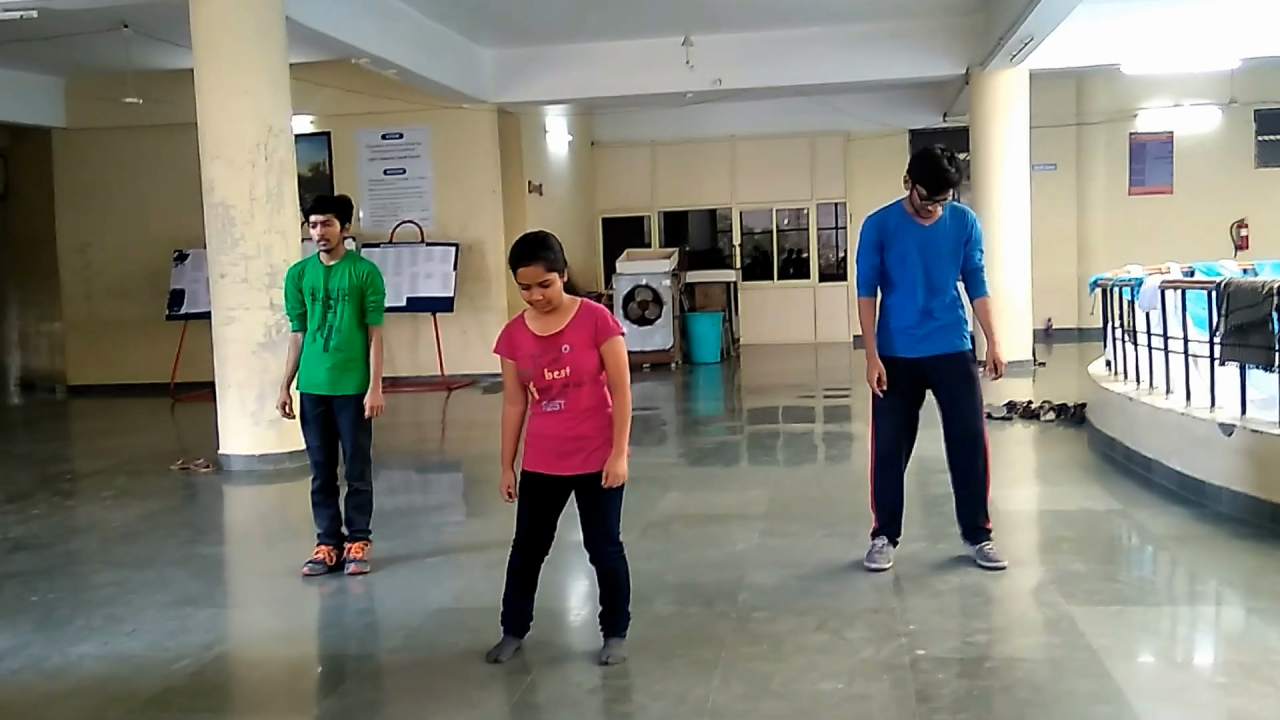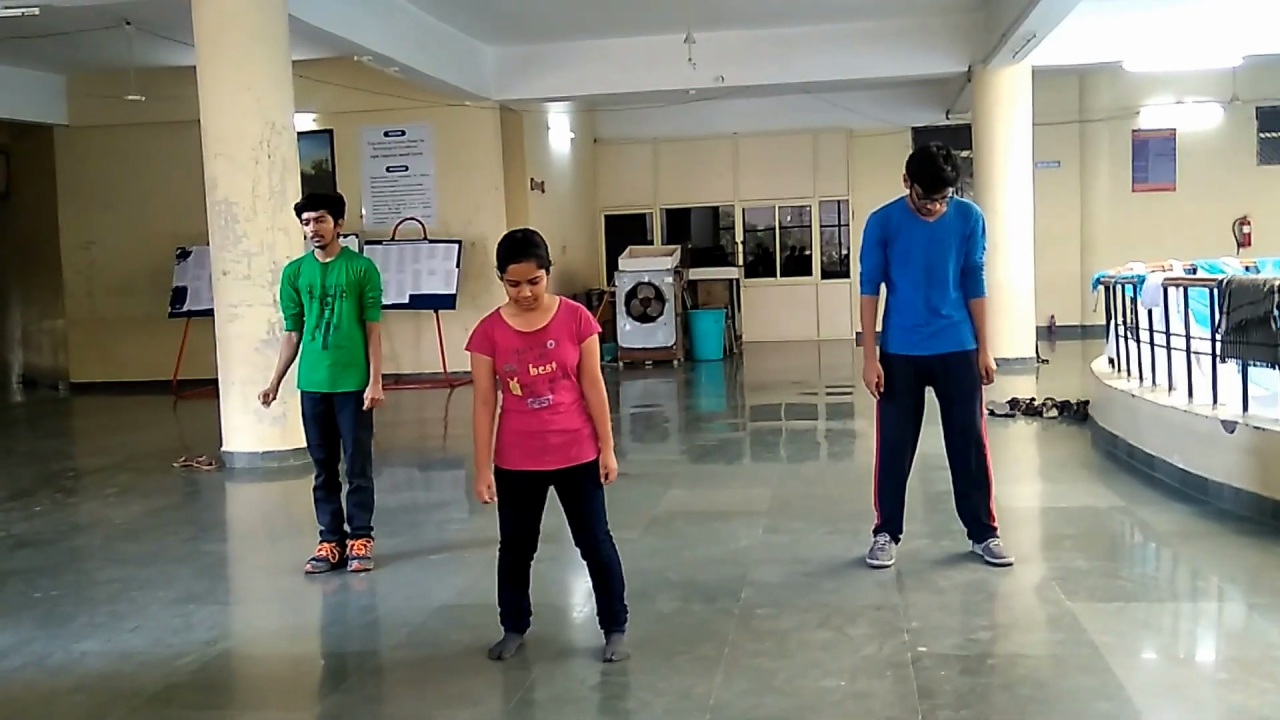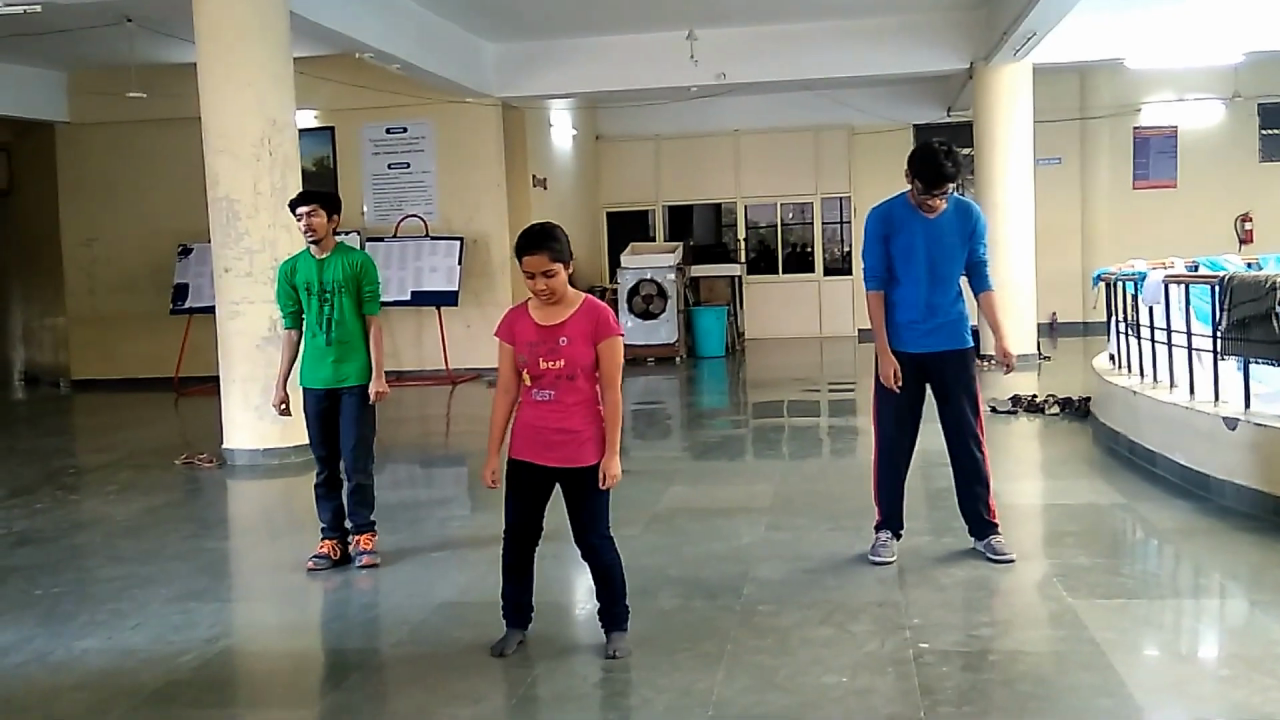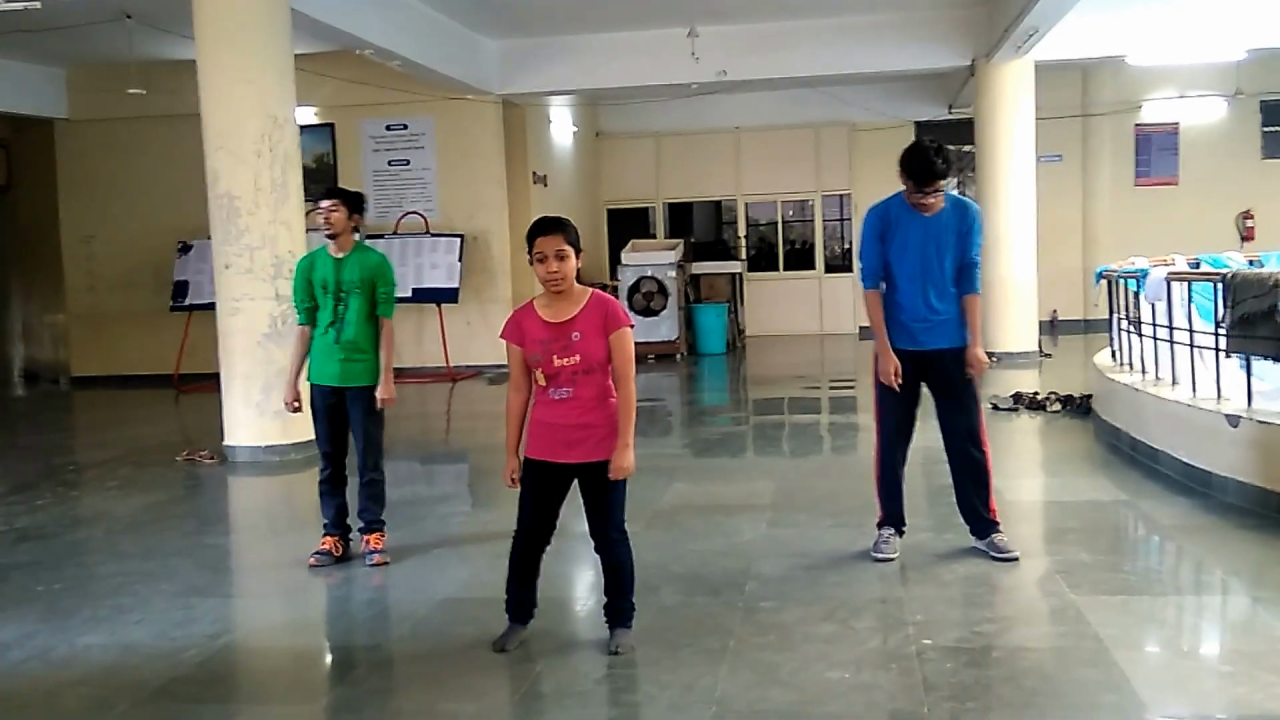
dt=0.4s
person 1, frame 1
left shoulder: (596, 319)
right shoulder: (513, 334)
left elbow: (621, 390)
right elbow: (514, 403)
left wrist: (619, 453)
right wrist: (507, 465)
left hip: (595, 459)
right hip: (541, 464)
left knee: (604, 548)
right knee: (527, 548)
left ankle: (615, 633)
right ankle: (513, 631)
person 1, frame 2
left shoulder: (575, 318)
right shoulder: (488, 331)
left elbow: (593, 386)
right elbow: (484, 403)
left wrist: (607, 448)
right wrist: (483, 468)
left hip: (577, 454)
right hip: (517, 461)
left knee: (595, 542)
right knee: (516, 547)
left ankle: (615, 629)
right ankle: (514, 628)
person 1, frame 3
left shoulder: (597, 316)
right shoulder: (514, 320)
left elbow: (611, 390)
right elbow: (506, 390)
left wrist: (612, 454)
right wrist: (492, 453)
left hip: (583, 454)
right hip: (527, 454)
left knee: (594, 541)
right knee: (518, 540)
left ankle: (616, 626)
right ankle: (516, 624)
person 1, frame 4
left shoulder: (607, 310)
right shoulder: (521, 321)
left elbow: (625, 383)
right elbow: (518, 389)
left wrist: (625, 445)
right wrist: (512, 453)
left hip: (600, 447)
right hip: (544, 451)
left knee: (609, 537)
right knee: (529, 536)
left ankle: (620, 623)
right ankle: (517, 619)
person 2, frame 1
left shoulder: (965, 222)
right shoulder: (879, 225)
left elbow: (976, 284)
right elbow: (866, 291)
left wrist: (993, 343)
right wrist: (871, 355)
left hip: (953, 350)
right hip: (896, 354)
left knee: (970, 441)
right knee: (889, 448)
left ankle: (977, 533)
right ankle: (884, 535)
person 2, frame 2
left shoulder: (969, 217)
right shoulder: (882, 222)
left elbow: (974, 284)
right elbow: (869, 289)
left wrist: (984, 348)
right wrist: (870, 356)
left hip: (957, 348)
right hip: (900, 352)
left knee: (969, 442)
right knee: (894, 445)
left ankle: (983, 532)
right ankle: (886, 532)
person 2, frame 3
left shoulder: (968, 215)
right shoulder: (883, 218)
left elbow: (979, 278)
right elbow: (875, 285)
left wrist: (999, 337)
right wrist: (884, 351)
left hip: (954, 345)
right hip: (900, 348)
left knee: (968, 439)
right knee: (892, 442)
left ankle: (984, 529)
right ankle: (888, 529)
person 2, frame 4
left shoulder: (966, 214)
right shoulder: (880, 217)
left elbow: (970, 281)
right elbow: (871, 285)
left wrist: (974, 343)
right wrist: (884, 349)
left hip: (951, 345)
right hip: (898, 346)
left knee: (968, 438)
right knee: (891, 439)
left ankle: (985, 527)
right ankle: (890, 525)
person 3, frame 1
left shoulder: (365, 272)
right shoulder: (298, 274)
left elbow: (375, 334)
right elbow: (298, 334)
left wrist: (375, 386)
right wrist: (285, 386)
left hip: (352, 387)
right hip: (313, 387)
left knee: (357, 470)
right knee: (322, 472)
left ankle: (358, 542)
right ankle: (328, 543)
person 3, frame 2
left shoulder: (362, 267)
right shoulder: (294, 272)
left elbow: (373, 329)
right elbow: (293, 332)
left wrist: (375, 380)
right wrist: (275, 381)
left hip: (353, 383)
right hip: (313, 383)
left knee: (357, 466)
right knee: (323, 468)
left ankle: (360, 538)
right ankle: (331, 540)
person 3, frame 3
left shoulder: (358, 262)
right shoulder: (291, 269)
left elbow: (372, 322)
right elbow: (292, 330)
left wrist: (378, 374)
right wrist: (280, 384)
left hip: (355, 377)
right hip: (315, 380)
left knee: (357, 461)
right knee: (325, 465)
left ankle: (363, 534)
right ankle: (332, 538)
person 3, frame 4
left shoulder: (375, 263)
right shoulder: (308, 266)
left elbow: (385, 325)
right elbow: (305, 327)
left wrist: (386, 378)
right wrist: (292, 381)
left hip: (364, 377)
right hip: (324, 378)
left knee: (369, 460)
right knee: (330, 462)
left ankle: (373, 533)
right ankle: (335, 535)
